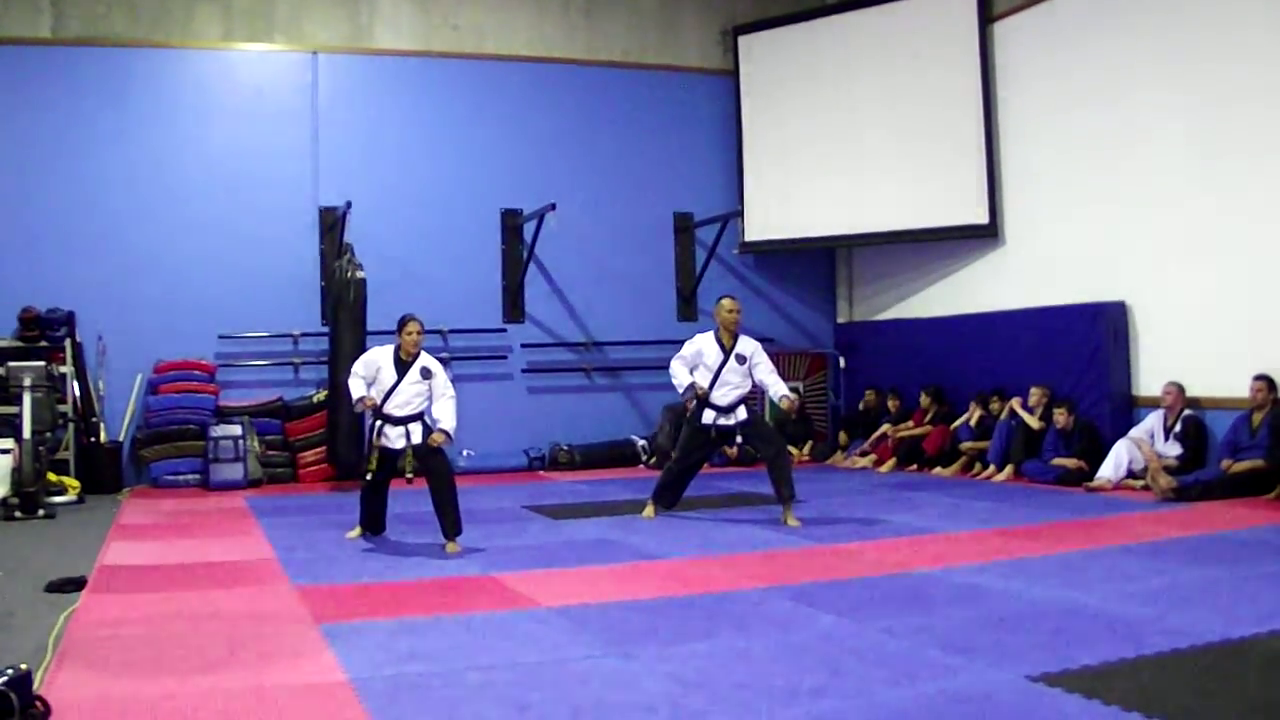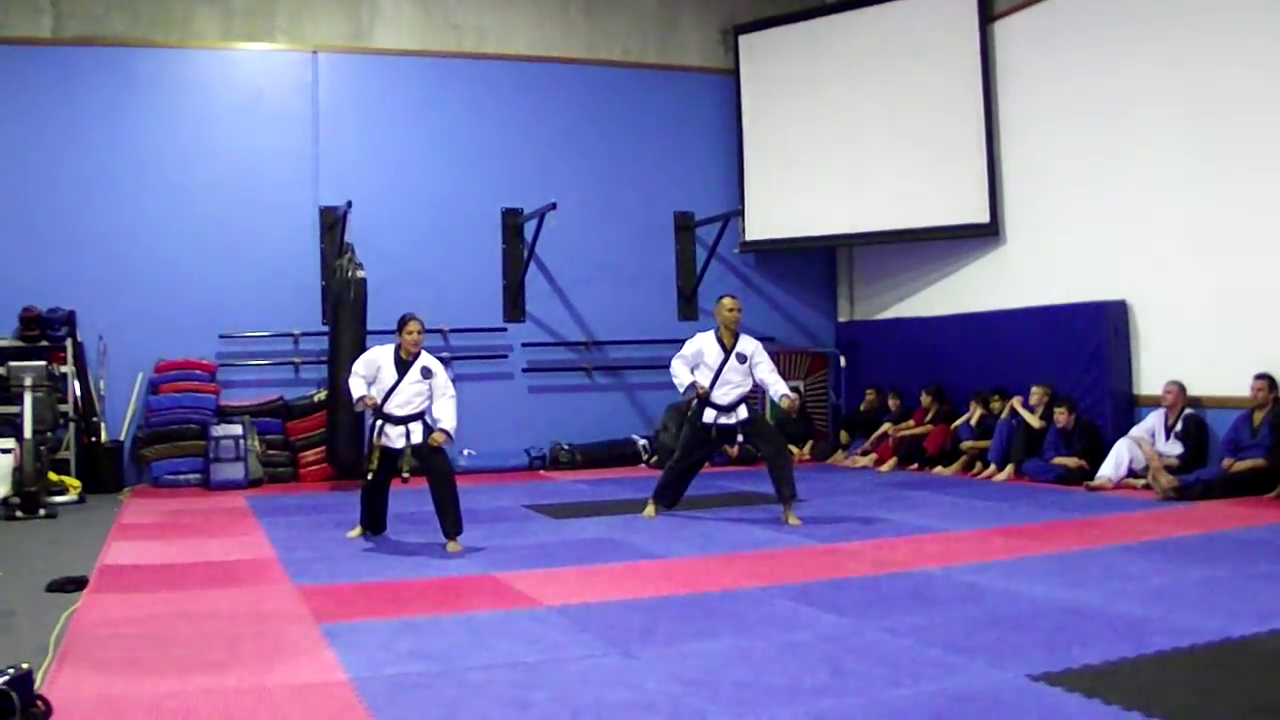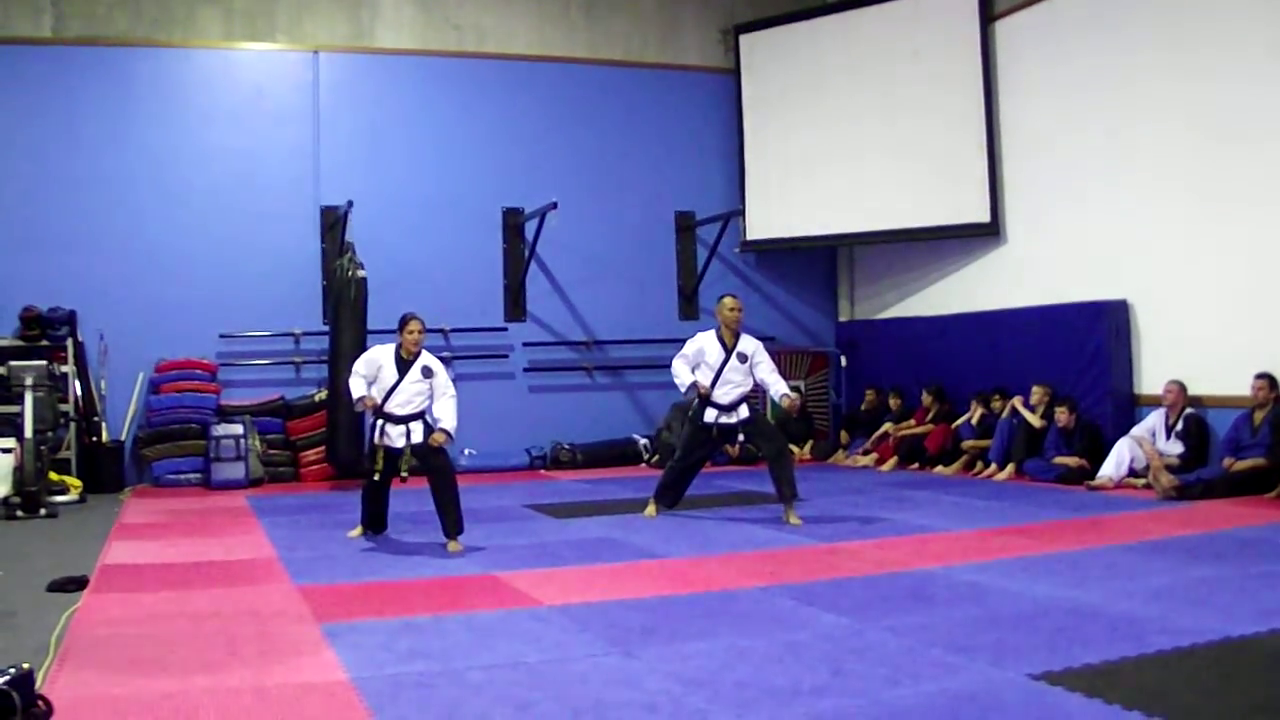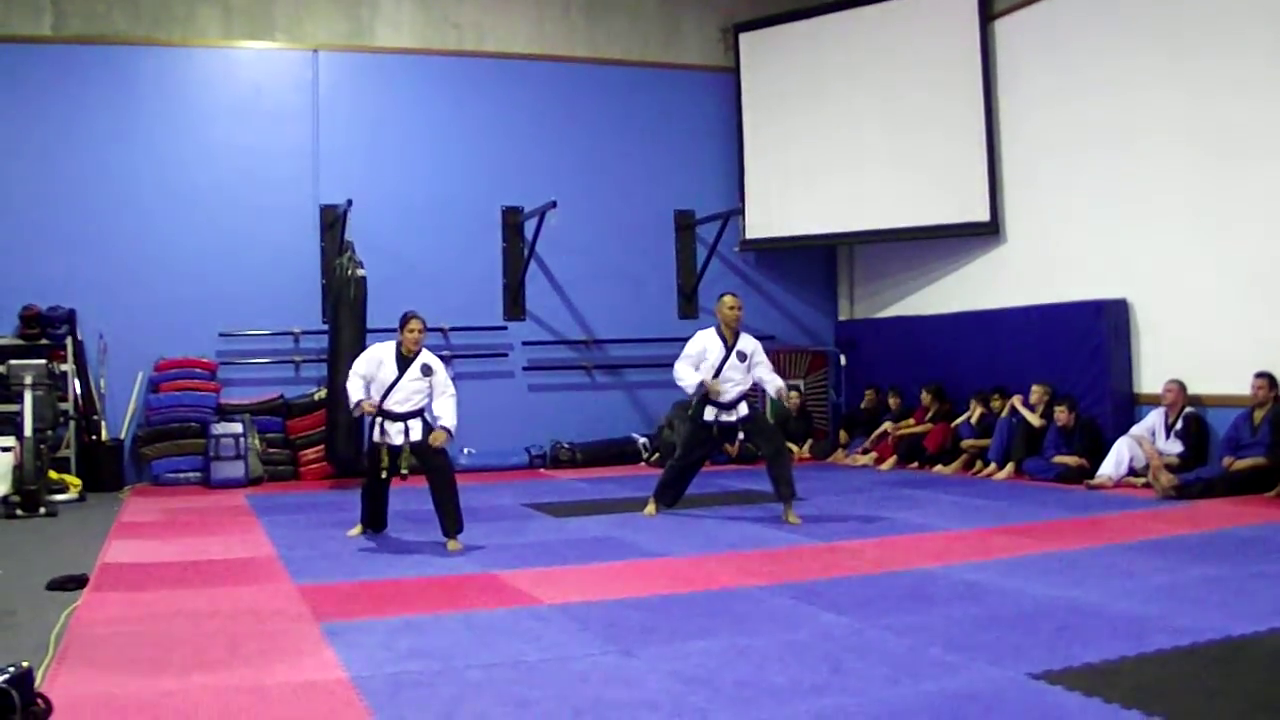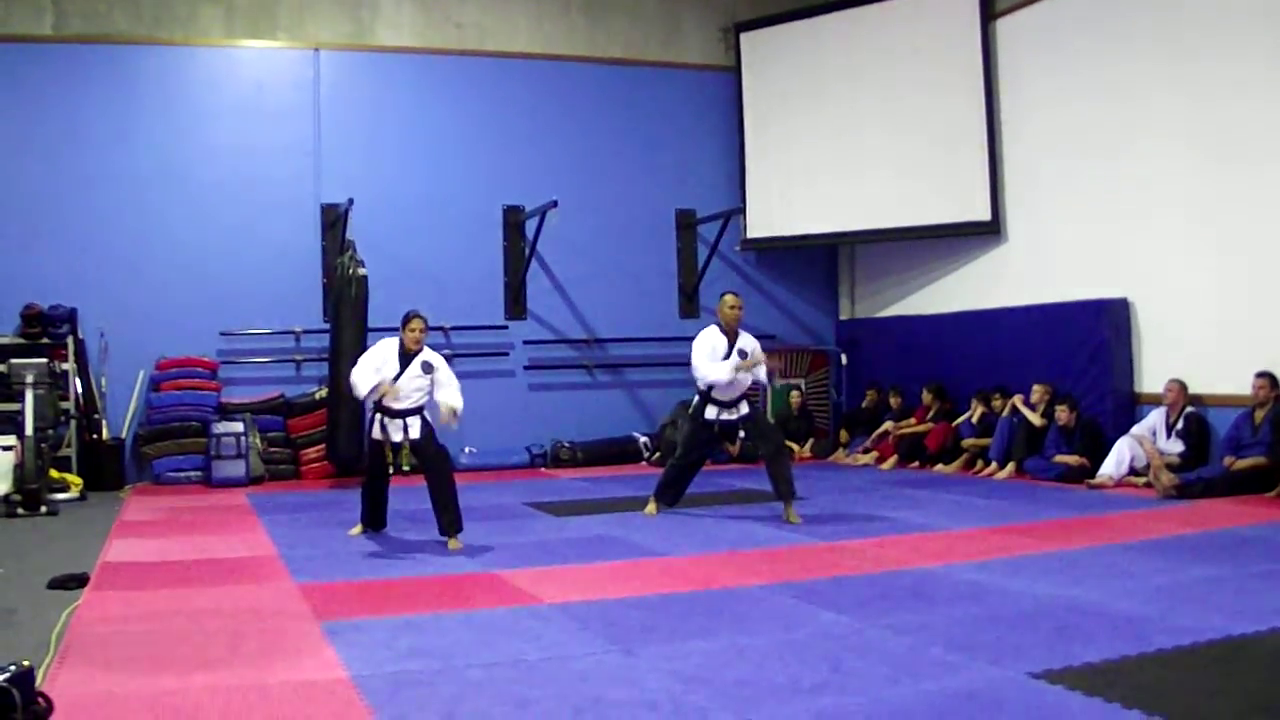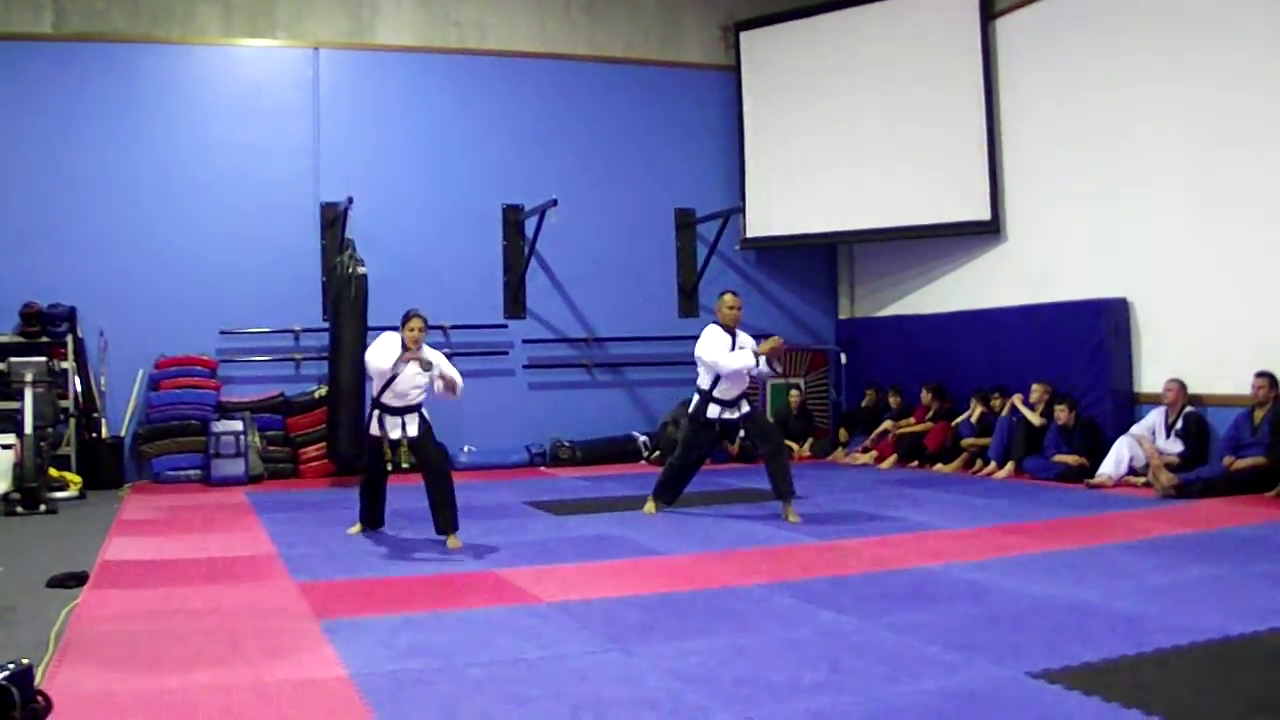
dt=0.1s
person 1, frame 1
left shoulder: (431, 365)
right shoulder: (378, 356)
left elbow: (445, 398)
right elbow: (357, 376)
left wrist: (444, 430)
right wrist: (362, 397)
left hip: (417, 430)
right hip: (385, 429)
left knee: (442, 476)
right knee: (375, 479)
left ankle: (451, 536)
right ankle: (368, 525)
person 1, frame 2
left shoulder: (431, 365)
right shoulder: (379, 356)
left elbow: (445, 397)
right elbow: (357, 375)
left wrist: (444, 429)
right wrist: (363, 397)
left hip: (418, 430)
right hip: (385, 429)
left knee: (442, 476)
right knee: (375, 478)
left ankle: (451, 535)
right ankle: (368, 525)
person 1, frame 3
left shoulder: (431, 364)
right shoulder: (379, 355)
left elbow: (445, 397)
right elbow: (357, 375)
left wrist: (444, 429)
right wrist: (362, 397)
left hip: (418, 429)
right hip: (385, 428)
left knee: (443, 475)
right knee: (377, 478)
left ankle: (452, 535)
right ankle: (369, 525)
person 1, frame 4
left shoulder: (431, 362)
right shoulder: (381, 352)
left elbow: (445, 395)
right elbow: (356, 375)
left wrist: (444, 427)
right wrist: (360, 400)
left hip: (417, 427)
right hip: (384, 426)
left knee: (442, 473)
right knee: (375, 476)
left ankle: (451, 534)
right ankle: (369, 523)
person 1, frame 5
left shoulder: (433, 359)
right shoulder: (385, 347)
left elbow: (449, 388)
right elbow: (361, 371)
left wrist: (451, 408)
right wrist: (379, 386)
left hip: (416, 424)
right hip: (384, 423)
left knee: (440, 472)
right knee: (375, 475)
left ankle: (451, 532)
right ankle: (369, 522)
person 1, frame 6
left shoulder: (432, 355)
right shoulder: (389, 340)
left elbow: (452, 388)
right elbow: (374, 359)
left wrist: (449, 381)
right wrist: (405, 356)
left hip: (413, 422)
right hip: (382, 420)
left knee: (437, 469)
right knee: (374, 472)
left ankle: (449, 530)
right ankle: (367, 520)
person 2, frame 1
left shoulder: (751, 346)
right shoulder: (701, 342)
left elbow: (768, 375)
right elbow: (677, 365)
left wrist: (784, 396)
right wrist: (690, 386)
left hip: (739, 414)
right hip: (706, 415)
left knee: (776, 450)
right knee: (683, 460)
left ankle: (787, 510)
right ankle: (654, 502)
person 2, frame 2
left shoulder: (751, 345)
right shoulder: (701, 341)
left elbow: (768, 374)
right elbow: (678, 364)
left wrist: (784, 395)
right wrist: (692, 385)
left hip: (739, 413)
right hip: (707, 414)
left knee: (777, 449)
right knee: (684, 460)
left ankle: (788, 509)
right ankle: (654, 501)
person 2, frame 3
left shoulder: (752, 345)
right shoulder: (702, 341)
left elbow: (768, 374)
right elbow: (679, 364)
left wrist: (784, 394)
right wrist: (693, 385)
left hip: (740, 412)
right hip: (708, 413)
left knee: (778, 448)
right knee: (685, 459)
left ankle: (788, 509)
right ankle: (656, 501)
person 2, frame 4
left shoulder: (750, 343)
right shoulder: (703, 339)
left elbow: (762, 372)
right elbow: (682, 368)
left wrist: (778, 388)
right wrist: (701, 385)
left hip: (740, 410)
right hip: (708, 412)
left knee: (776, 447)
right knee: (685, 458)
left ankle: (788, 507)
right ankle: (655, 500)
person 2, frame 5
left shoulder: (748, 341)
right shoulder: (707, 337)
left elbow: (759, 372)
right elbow: (703, 370)
left wrist: (768, 368)
right wrist: (738, 367)
left hip: (740, 409)
right hip: (709, 410)
left knee: (775, 446)
right knee: (686, 457)
left ankle: (788, 506)
right ankle: (656, 499)
person 2, frame 6
left shoulder: (743, 338)
right shoulder: (711, 335)
left elbow: (758, 369)
right elbow: (724, 363)
left wrist: (771, 357)
right wrist: (757, 353)
left hip: (738, 407)
right hip: (708, 410)
left knee: (774, 445)
right knee: (685, 457)
left ankle: (787, 505)
right ankle: (655, 497)
